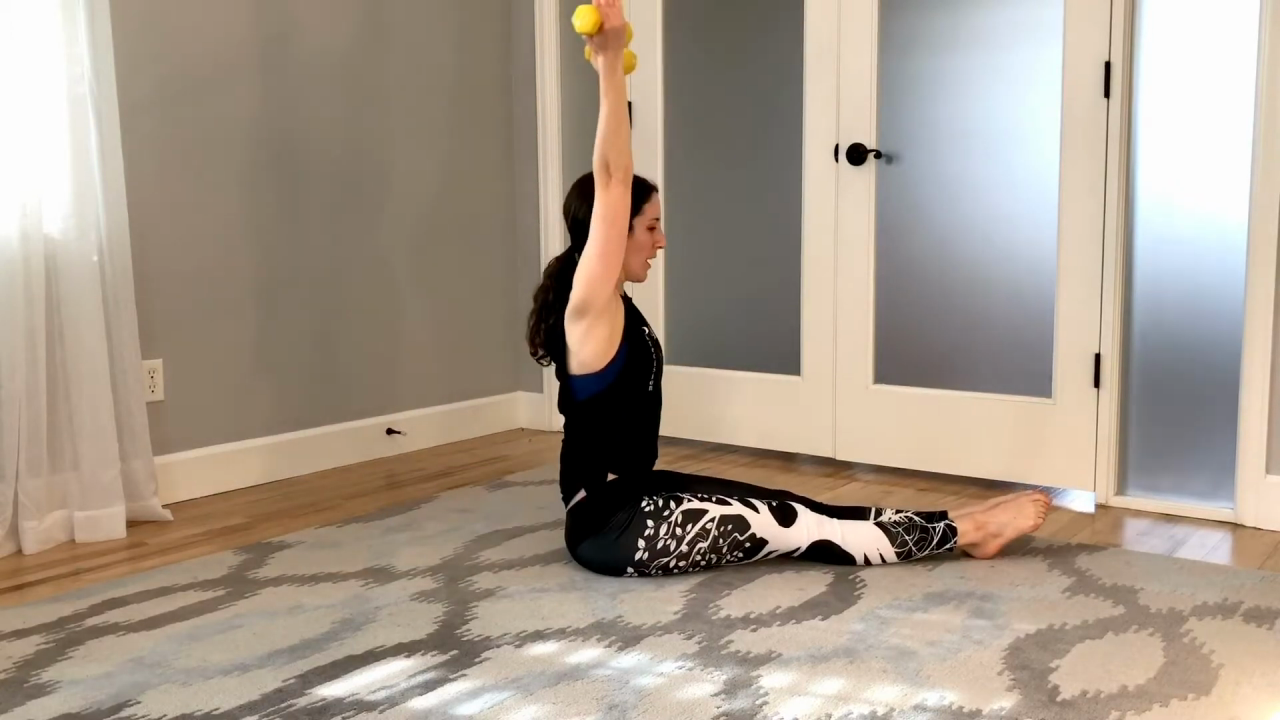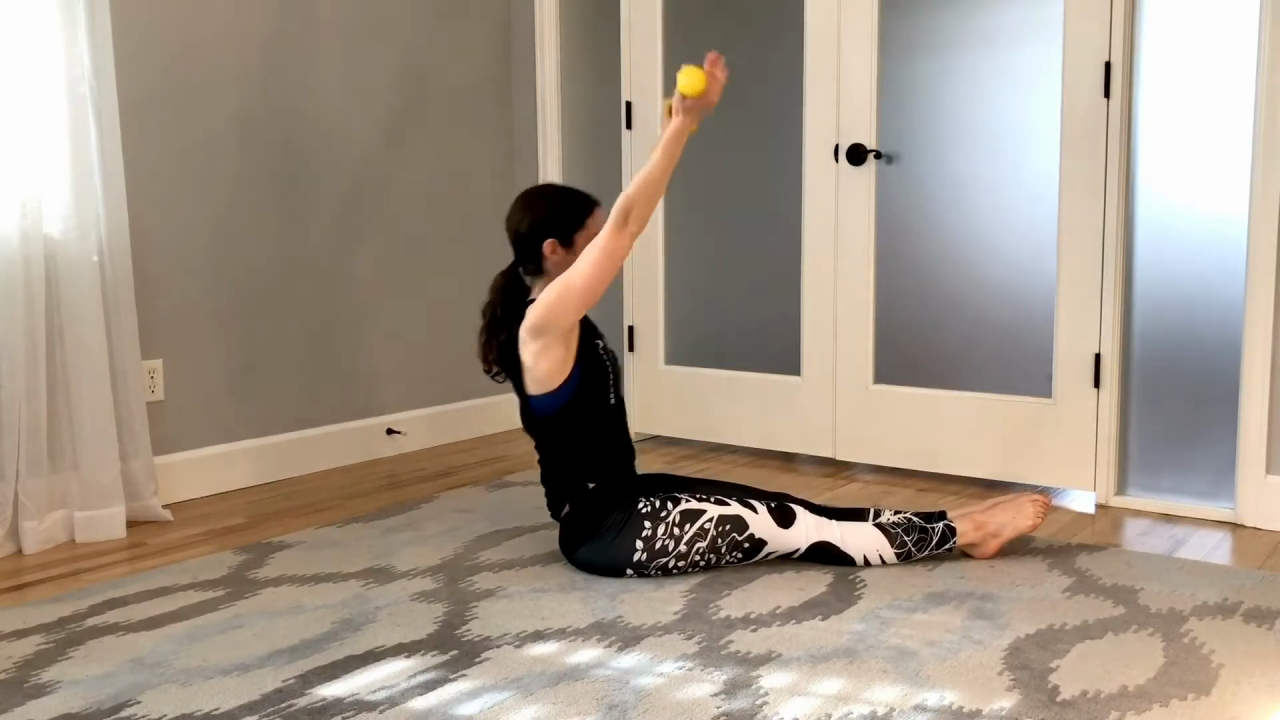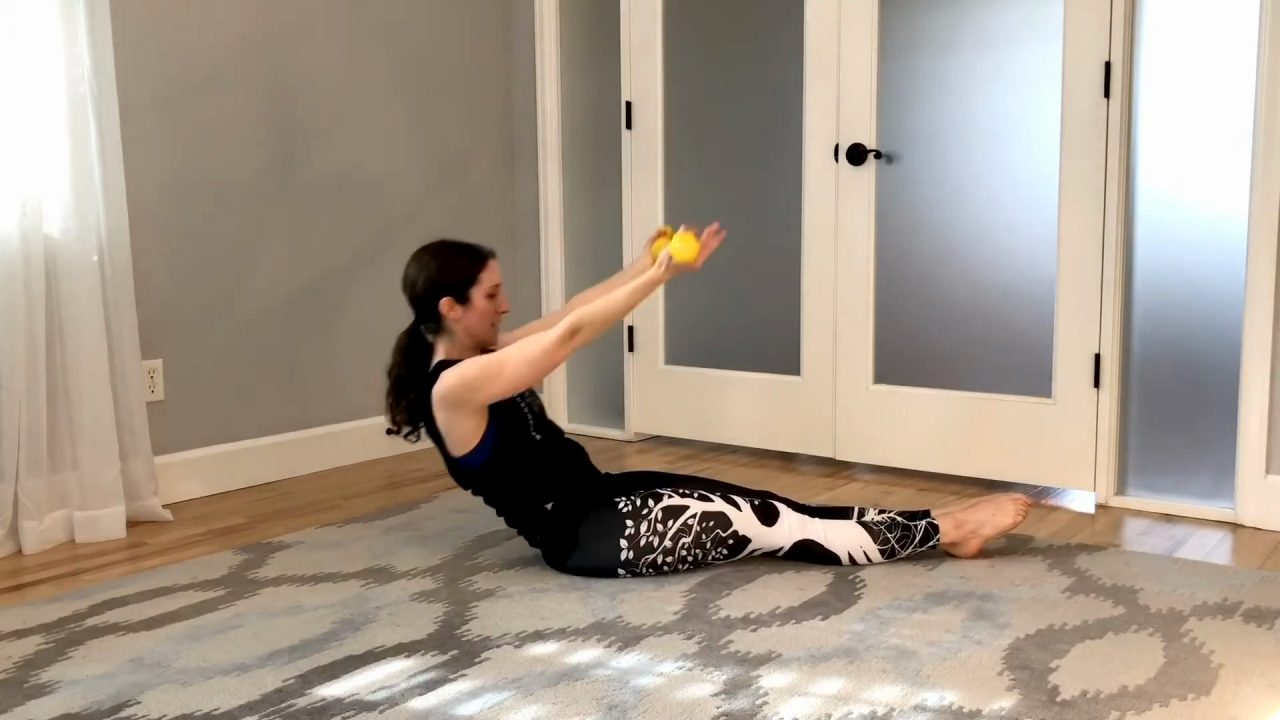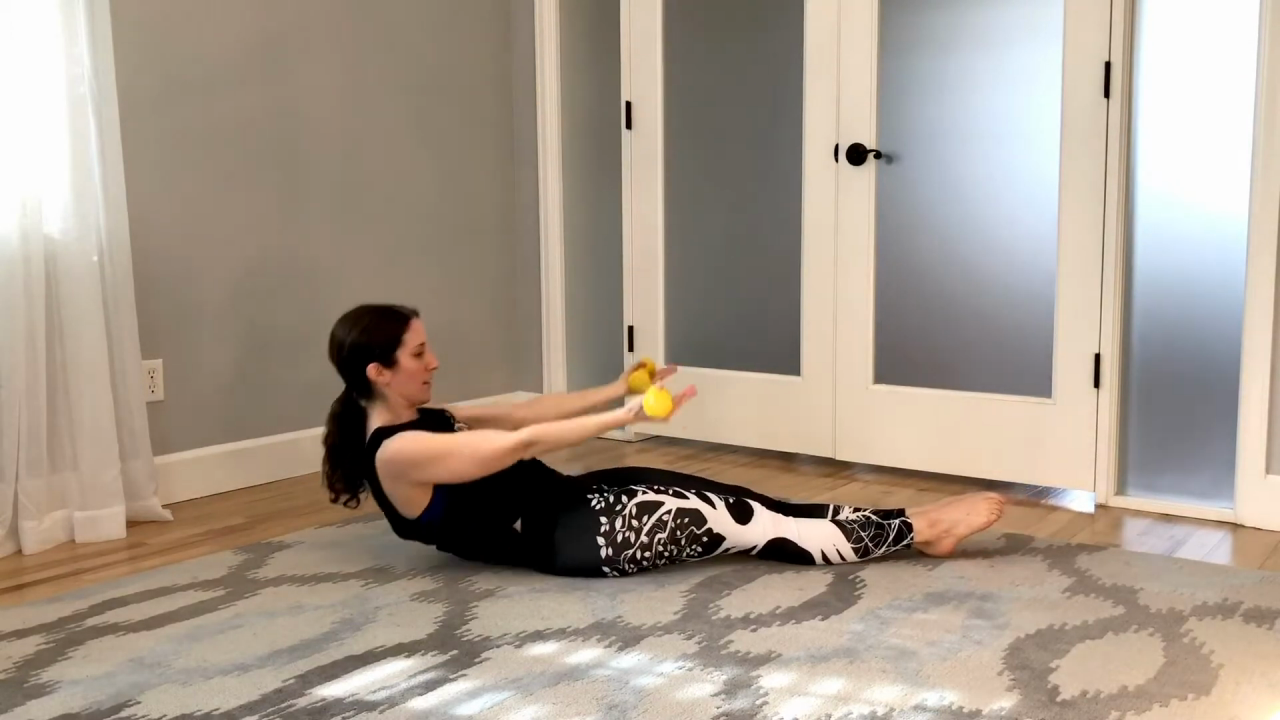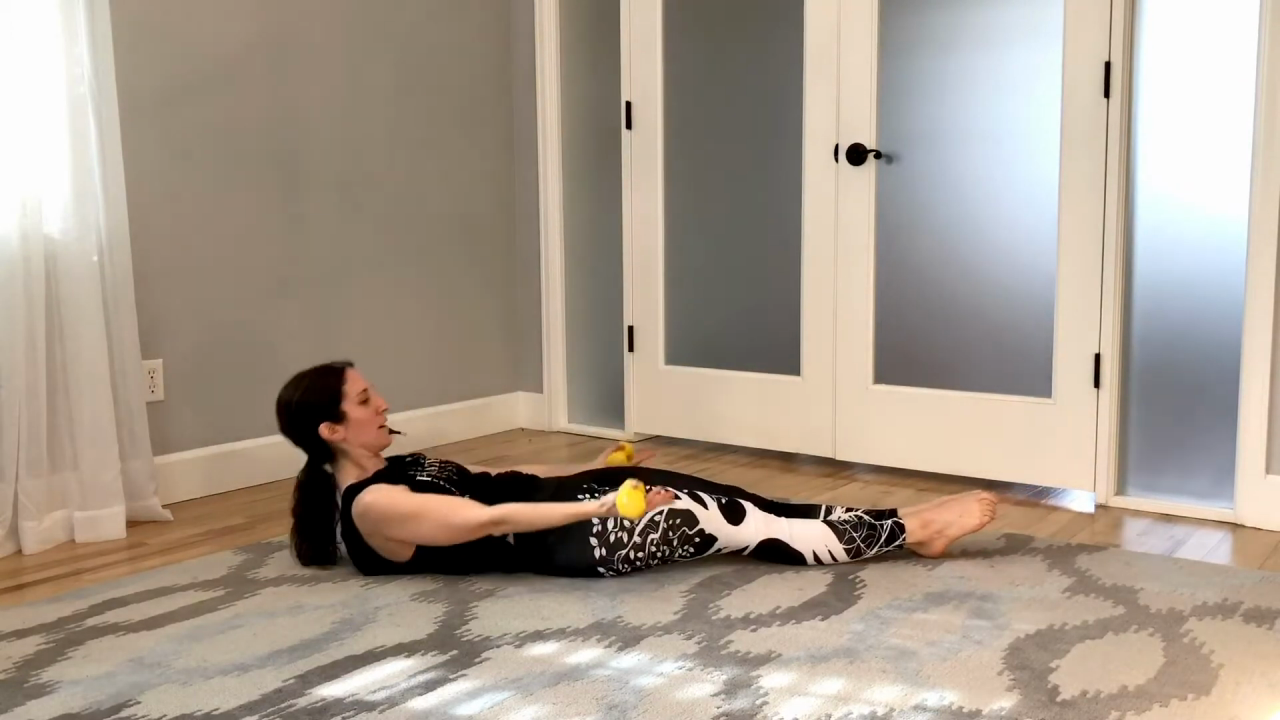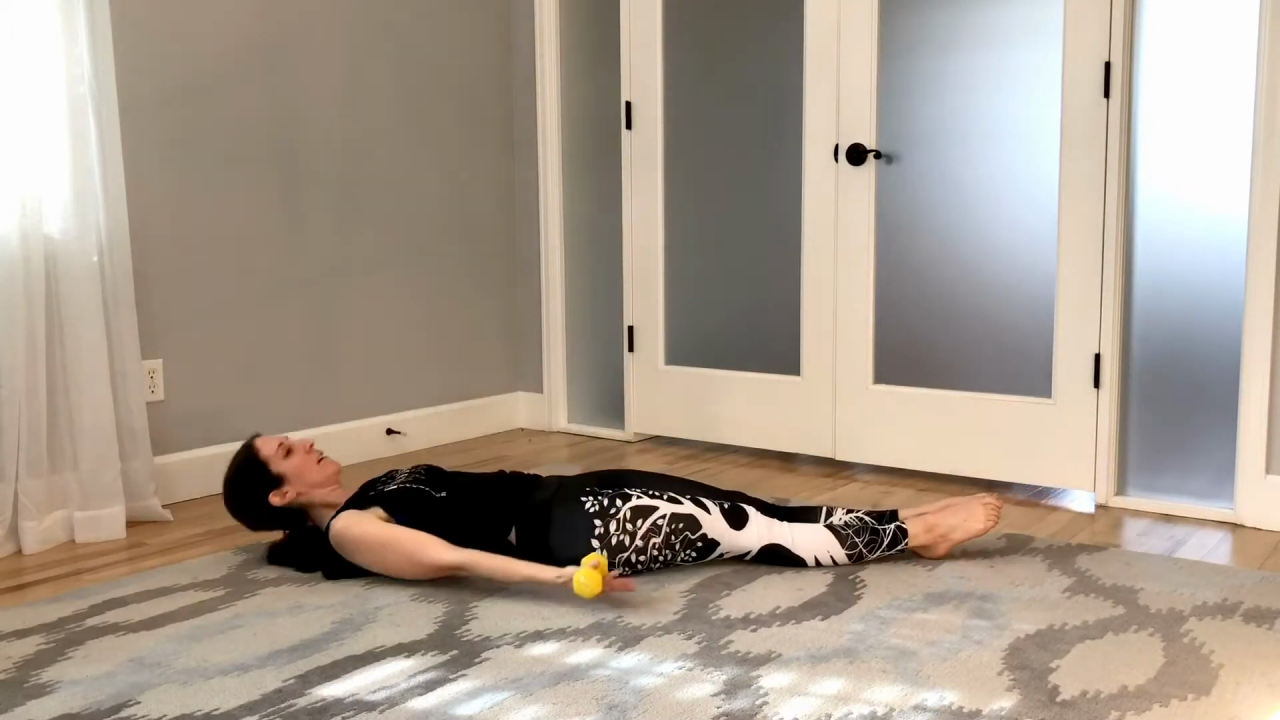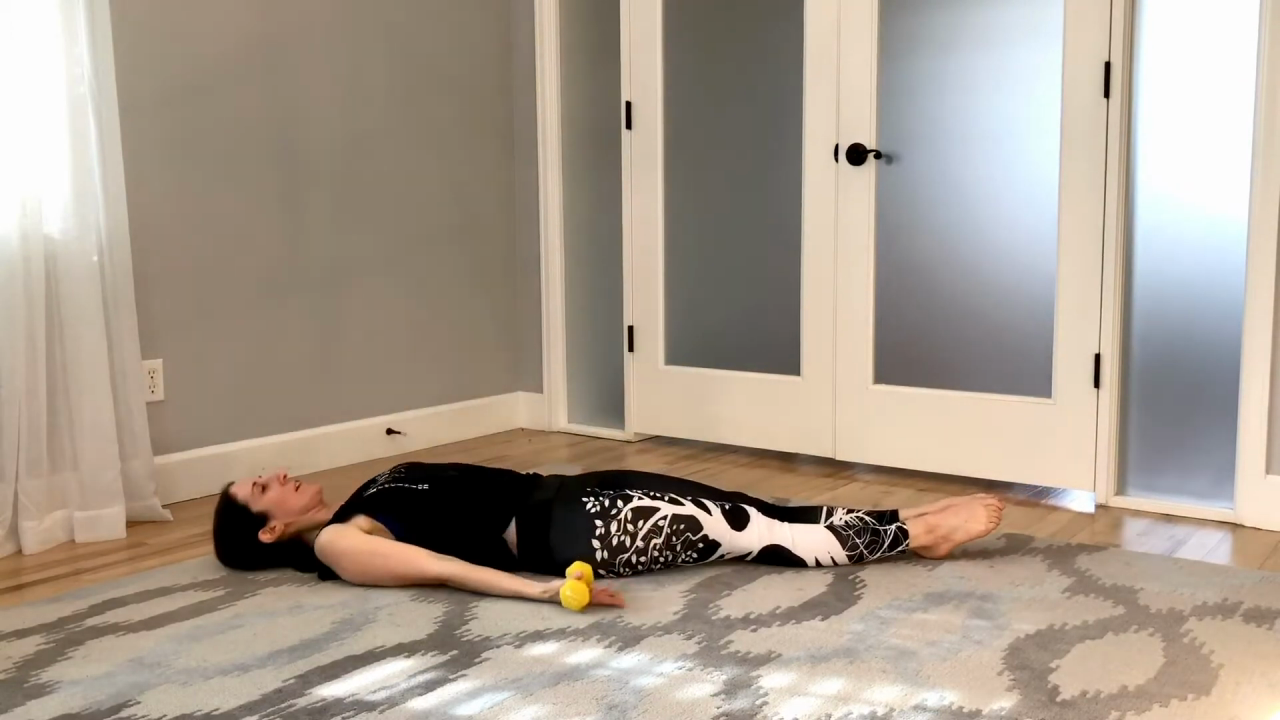
dt=0.3s
person 1, frame 1
left shoulder: (606, 306)
right shoulder: (591, 306)
left elbow: (612, 182)
right elbow: (610, 182)
left wrist: (610, 66)
right wrist: (609, 66)
left hip: (632, 500)
right hip: (611, 526)
left knee: (793, 511)
right knee: (786, 527)
left ankle: (953, 525)
right ankle: (960, 532)
person 1, frame 2
left shoulder: (553, 316)
right shoulder: (543, 320)
left elbow: (620, 228)
right elbow: (624, 225)
left wrist: (678, 131)
right wrist: (684, 121)
left hip: (623, 504)
right hip: (604, 528)
left knee: (781, 509)
right knee: (780, 525)
left ankle: (952, 528)
right ankle: (959, 531)
person 1, frame 3
left shoulder: (472, 360)
right shoulder: (455, 386)
left elbow: (560, 322)
right elbow: (569, 333)
left wrist: (644, 267)
right wrist: (661, 275)
left hip: (598, 501)
right hip: (582, 535)
left knee: (766, 509)
right knee: (766, 526)
left ankle: (934, 524)
right ankle: (940, 533)
person 1, frame 4
left shoulder: (418, 422)
right shoulder: (396, 454)
left elbow: (523, 414)
right elbow: (520, 442)
left wrist: (616, 391)
right wrist: (632, 411)
left hip: (575, 500)
right hip: (569, 535)
left knee: (746, 504)
right knee: (741, 524)
left ankle: (907, 524)
right ankle: (913, 530)
person 1, frame 5
left shoulder: (392, 471)
right shoulder: (370, 506)
right elbow: (489, 519)
left wrist: (594, 470)
right wrist: (600, 505)
left hip: (562, 504)
right hip: (566, 540)
left knee: (735, 505)
right knee: (734, 524)
left ankle: (898, 523)
right ankle: (907, 532)
person 1, frame 6
left shoulder: (371, 497)
right shoulder: (347, 531)
right elbow: (451, 557)
right wrist: (559, 575)
left hip: (557, 497)
right hip: (560, 527)
left knee: (740, 507)
right knee: (738, 529)
left ankle: (902, 521)
right ankle: (914, 534)
person 1, frame 7
left shoulder: (365, 504)
right shoulder: (337, 542)
left elbow: (456, 494)
right elbow: (438, 565)
right wrist: (541, 588)
left hip: (548, 495)
right hip: (553, 531)
left knee: (733, 508)
right knee: (726, 528)
left ankle: (898, 522)
right ankle: (906, 534)
